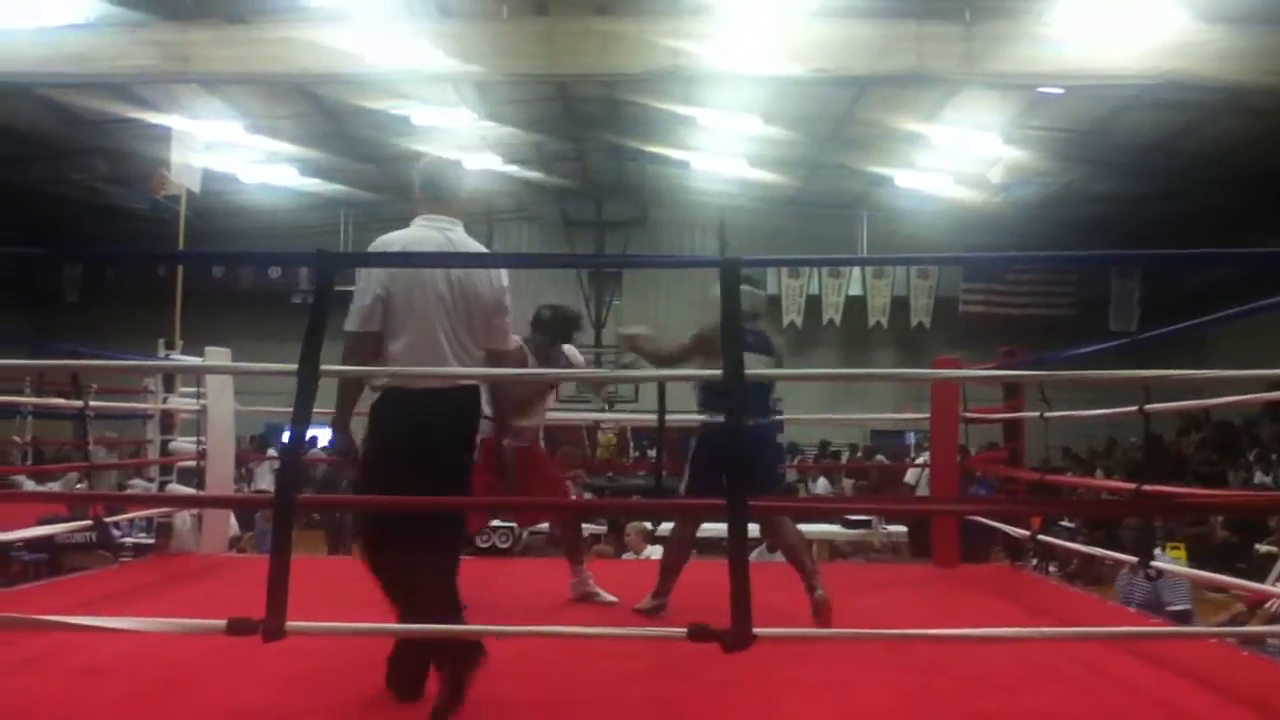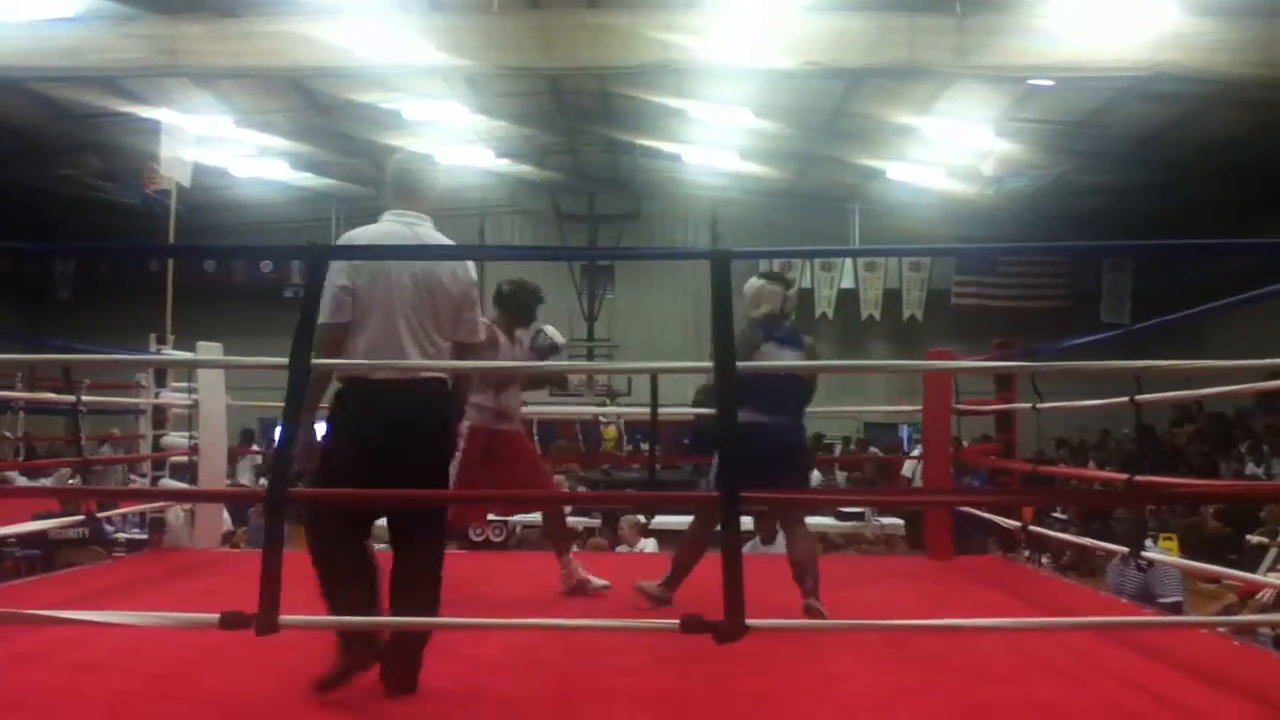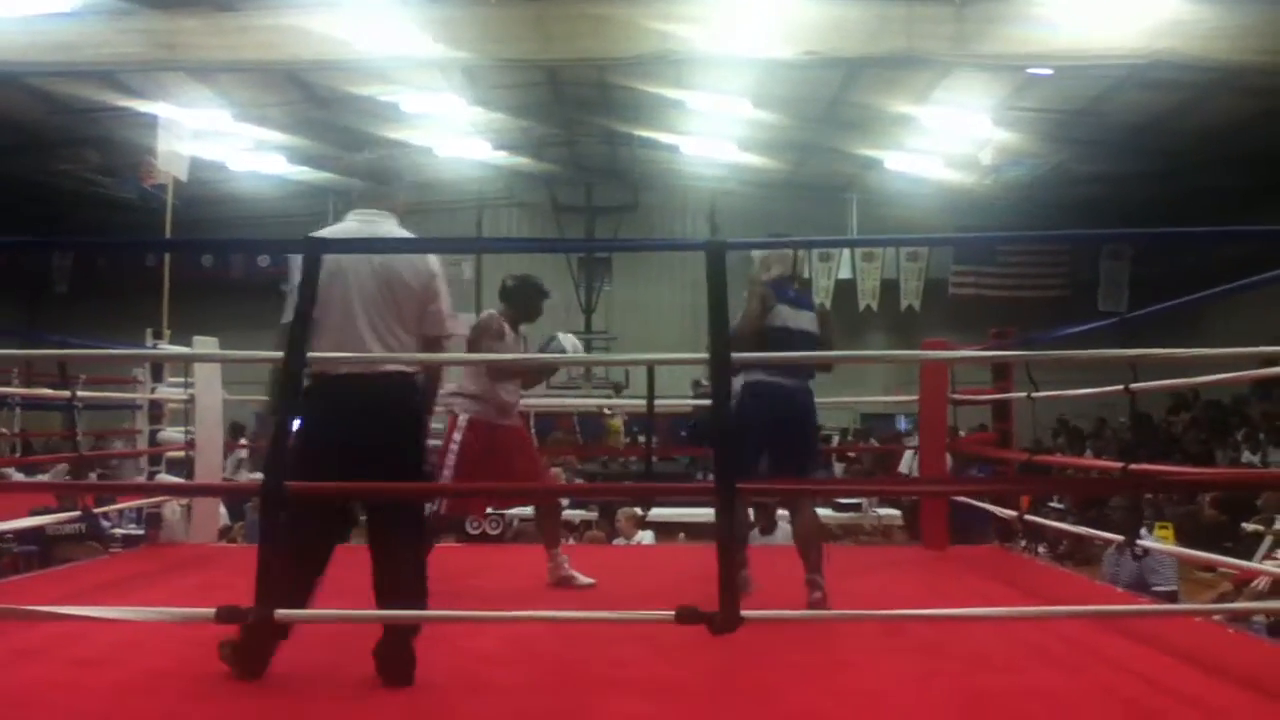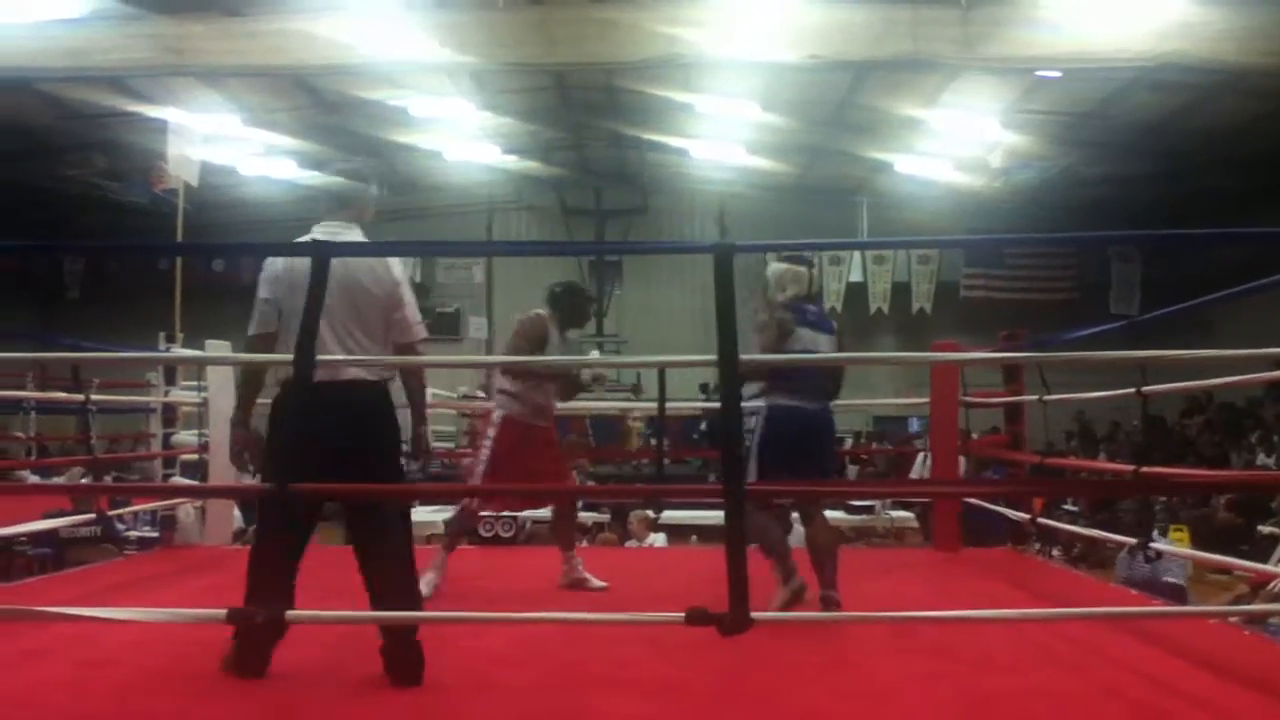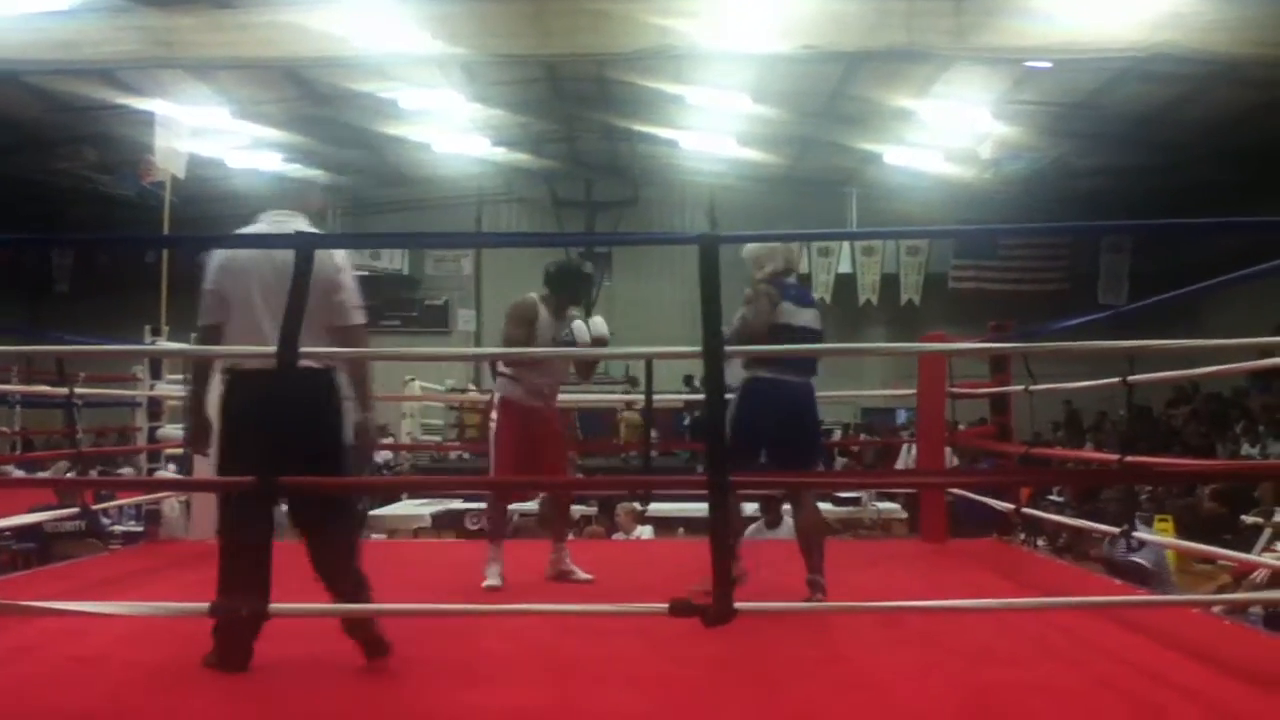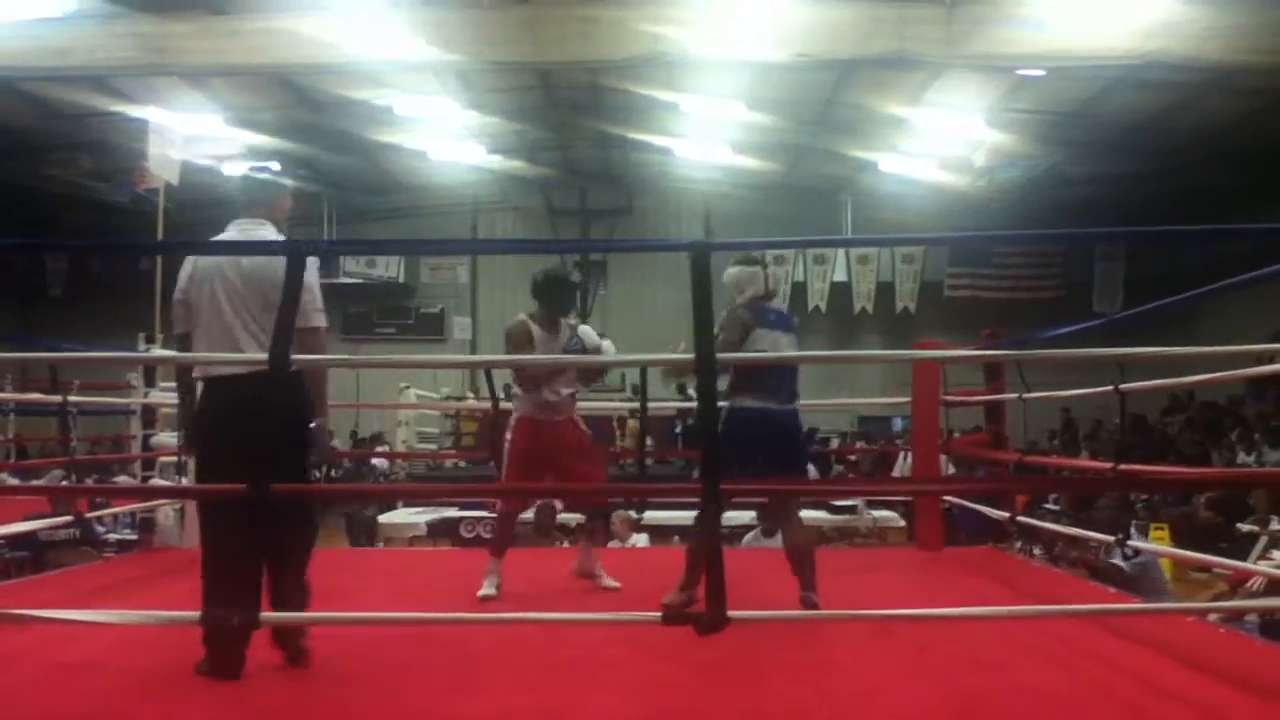
dt=0.2s
person 1, frame 1
left shoulder: (388, 249)
right shoulder: (488, 262)
left elbow: (360, 345)
right elbow: (501, 358)
left wrist: (341, 422)
left hip: (402, 407)
right hip: (460, 409)
left knee: (386, 538)
right knee: (436, 543)
left ankle: (454, 648)
right ankle: (409, 668)
person 1, frame 2
left shoulder: (355, 245)
right shoulder: (457, 258)
left elbow: (329, 340)
right elbow: (468, 351)
left wrist: (306, 419)
right wrist: (454, 418)
left hip: (367, 401)
right hip: (430, 405)
left knee: (331, 523)
right knee: (419, 537)
left ankle: (360, 640)
right ankle: (402, 660)
person 1, frame 3
left shoulder: (320, 246)
right shoulder: (422, 255)
right elbow: (435, 346)
left wrist: (275, 416)
right wrist: (422, 410)
left hip: (334, 397)
right hip: (399, 400)
left knee: (303, 528)
right knee: (401, 532)
left ankle: (256, 646)
right ankle: (398, 656)
person 1, frame 4
left shoulder: (283, 260)
right shoulder: (385, 264)
left elbow: (258, 346)
right elbow: (408, 351)
left wrist: (241, 422)
right wrist: (420, 422)
left hip: (300, 406)
right hip: (366, 406)
left knee: (279, 532)
right knee: (385, 534)
left ankle: (252, 648)
right ankle: (404, 654)
person 1, frame 5
left shoulder: (227, 250)
right shoulder: (328, 251)
left elbow: (208, 335)
right elbow: (351, 336)
left wrist: (197, 408)
right wrist: (365, 410)
left hip: (248, 392)
right hip: (310, 390)
left knee: (244, 519)
right knee: (330, 515)
left ankle: (234, 643)
right ankle: (363, 627)
person 1, frame 6
left shoulder: (197, 259)
right shoulder: (293, 255)
left elbow: (182, 344)
right elbow: (311, 341)
left wrist: (186, 412)
right wrist: (322, 414)
left hip: (221, 399)
right hip: (279, 396)
left knee: (225, 525)
right knee: (289, 518)
left ankle: (225, 649)
right ankle: (290, 631)
person 2, frame 1
left shoulder: (715, 335)
right shoulder: (772, 347)
left elbow: (667, 358)
left wrist: (638, 342)
left hip: (719, 435)
right hip: (759, 435)
left knee: (688, 517)
right knee: (775, 520)
left ankle: (659, 596)
right ankle: (815, 589)
person 2, frame 2
left shoulder: (751, 333)
right shoulder: (806, 346)
left hip: (747, 432)
right hip: (789, 435)
left knee: (708, 515)
right knee: (793, 521)
left ankle: (666, 586)
right ankle: (811, 599)
person 2, frame 3
left shoulder: (763, 293)
right shoulder: (812, 306)
left elbow: (743, 334)
right elbow: (826, 361)
left hip: (759, 396)
right hip: (798, 399)
right knee: (796, 496)
left ankle: (739, 571)
right ankle: (814, 580)
person 2, frame 4
left shoulder: (779, 316)
right shoulder: (830, 327)
left hip: (782, 417)
right hip: (818, 420)
left knee: (758, 505)
right knee: (812, 510)
left ankle: (789, 576)
right ankle: (829, 593)
person 2, frame 5
left shoulder: (763, 291)
right shoulder: (810, 302)
left elbow: (756, 331)
left wrist: (723, 343)
left hip: (762, 391)
right hip: (799, 396)
right knee: (801, 491)
right ankle: (816, 580)
person 2, frame 6
left shoulder: (740, 315)
right shoulder: (789, 323)
left elbow: (721, 357)
left wrist: (684, 366)
left hip: (745, 418)
right hip: (784, 420)
right knee: (786, 511)
left ankle: (687, 589)
right ankle: (809, 594)
person 3, frame 1
left shoulder: (552, 356)
right elbow: (511, 403)
right wrist: (550, 378)
left hip: (525, 444)
right hip: (494, 443)
right knee: (467, 520)
left ankle: (582, 583)
person 3, frame 2
left shoulder: (521, 336)
right shoulder: (484, 332)
right elbow: (493, 380)
left wrist: (551, 376)
right wrist: (534, 359)
left hip: (509, 429)
right hip: (476, 428)
right knee: (454, 510)
left ankle: (572, 574)
person 3, frame 3
left shoulder: (516, 332)
right shoulder: (489, 324)
right elbow: (496, 370)
left wrist: (549, 366)
right wrist: (545, 360)
left hip: (508, 422)
right hip: (473, 420)
left knee: (545, 492)
right knee: (448, 503)
left ankle: (559, 568)
person 3, frame 4
left shoulder: (561, 337)
right shoulder: (536, 323)
left elbow: (561, 392)
right elbow: (512, 366)
left wrist: (581, 380)
right wrist: (558, 373)
left hip: (540, 423)
right hip: (510, 418)
left knee: (566, 494)
right knee: (477, 497)
left ankle: (573, 570)
right ankle: (435, 569)
person 3, frame 5
left shoulder: (570, 317)
right shoulder: (526, 307)
left elbow: (583, 373)
right elbow: (510, 354)
left wrist: (594, 348)
right wrist: (556, 347)
left hip: (546, 408)
right hip: (513, 403)
left knee: (559, 487)
right knee: (503, 484)
left ankle: (560, 561)
right ankle: (494, 562)
person 3, frame 6
left shoulder: (572, 329)
right shoulder: (521, 329)
left elbow: (584, 379)
right elbow: (524, 380)
right wrist: (564, 360)
left hip: (566, 421)
right hip: (530, 421)
left knee: (596, 491)
right knee: (511, 501)
left ankle: (589, 563)
right ankle: (493, 574)
